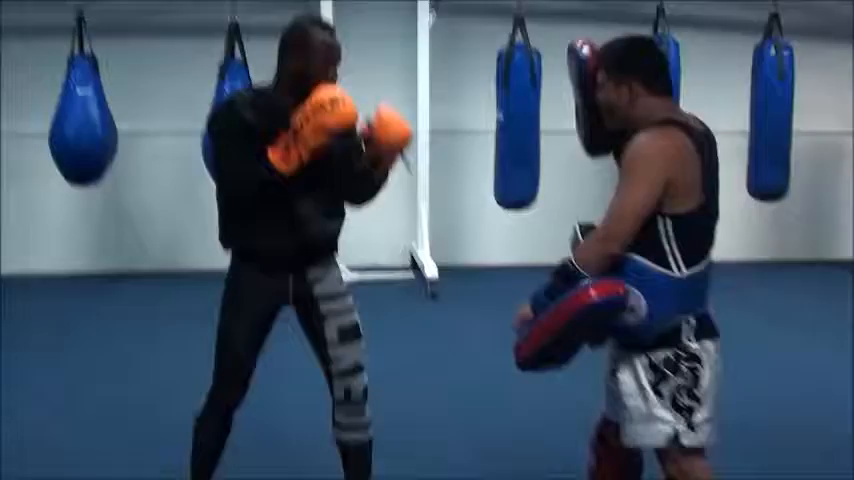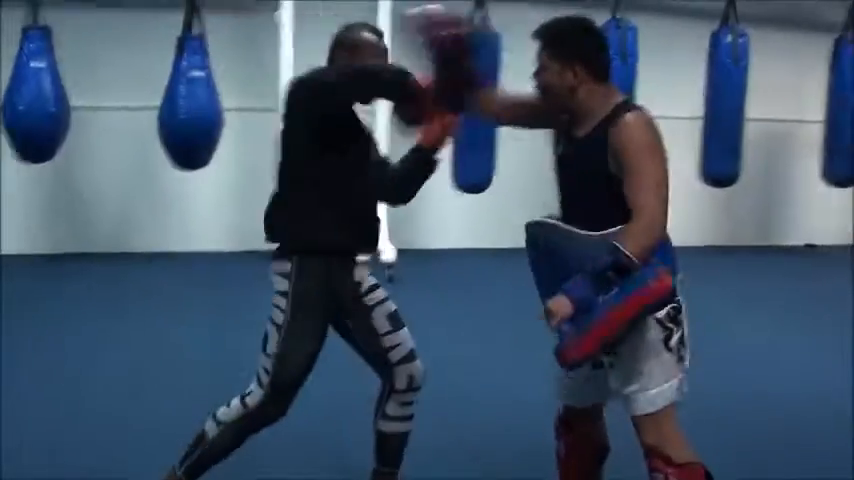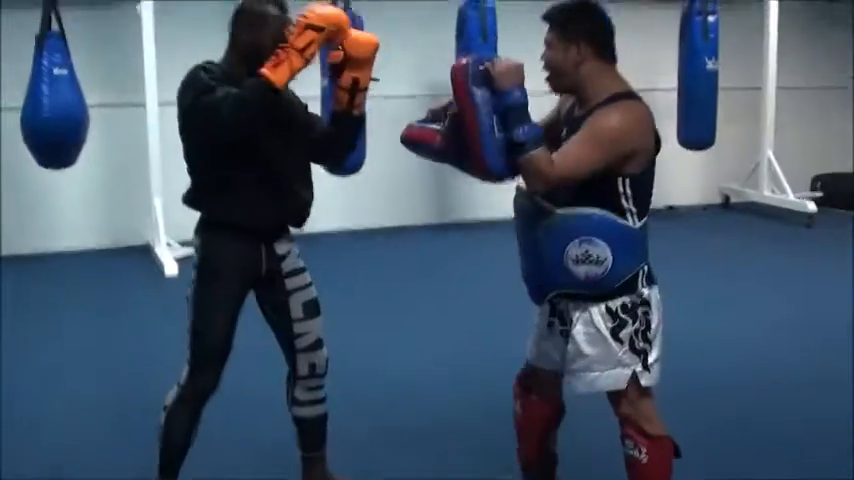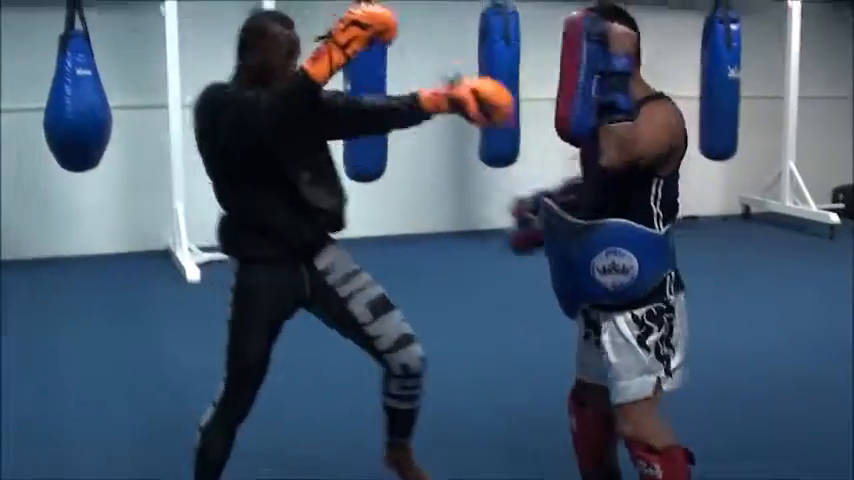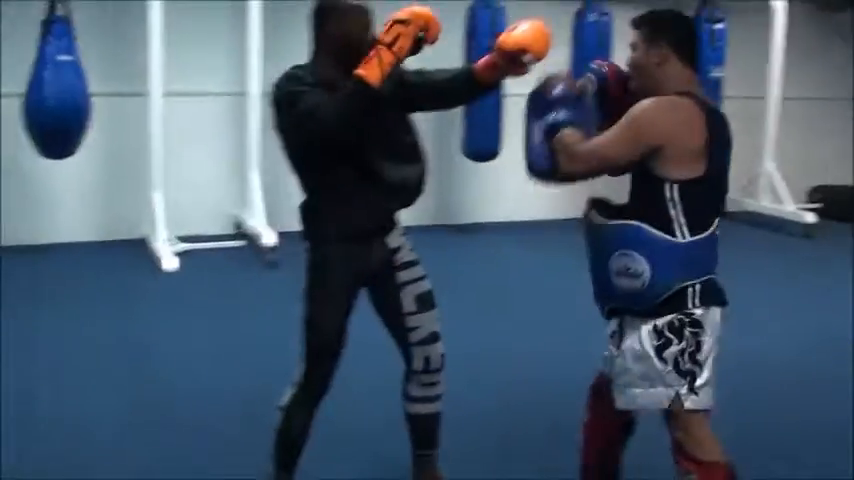
dt=0.5s
person 1, frame 1
right shoulder: (238, 112)
left elbow: (356, 192)
right elbow: (235, 191)
left wrist: (380, 161)
left hip: (316, 267)
right hip: (255, 269)
left knee: (351, 385)
right knee: (226, 391)
person 1, frame 2
left shoulder: (347, 127)
right shoulder: (316, 93)
left elbow: (396, 188)
right elbow: (379, 77)
left wrist: (433, 134)
left hip: (343, 269)
right hip: (305, 269)
left knee: (405, 373)
right knee: (270, 397)
person 1, frame 3
left shoulder: (278, 93)
right shoulder: (205, 82)
left elbow: (334, 153)
right elbow: (228, 124)
left wrist: (350, 87)
right wrist: (289, 60)
left hip: (277, 245)
right hip: (224, 244)
left knee: (311, 360)
right knee: (202, 375)
person 1, frame 4
left shoulder: (304, 102)
right shoulder: (218, 106)
left elbow: (377, 112)
right elbow: (264, 121)
left wrist: (448, 97)
right wrist: (334, 53)
left hip: (321, 258)
right hip: (264, 273)
left knee: (406, 358)
right knee: (237, 396)
person 1, frame 5
left shoulder: (382, 79)
right shoulder: (296, 88)
left elbow: (449, 87)
right elbow: (330, 127)
left wrist: (500, 61)
right wrist: (381, 58)
left hip: (385, 237)
right hip: (335, 246)
left knee: (425, 353)
right knee: (317, 373)
person 2, frame 1
left shoulder: (654, 145)
right shoulder: (688, 131)
left elbow: (608, 242)
left wrist: (543, 300)
left hip: (668, 337)
right knee: (612, 440)
person 2, frame 2
left shoulder: (631, 127)
right shoulder: (566, 116)
left elbow: (648, 227)
right elbow: (489, 105)
left knee: (656, 433)
right knee: (577, 421)
person 2, frame 3
left shoulder: (624, 117)
right shoulder: (579, 104)
left elbow: (545, 173)
right elbow: (531, 148)
left wrist: (511, 97)
right wrist: (497, 109)
left hip: (615, 291)
right hip: (569, 284)
left knee: (632, 404)
right knee: (535, 383)
person 2, frame 4
left shoulder: (660, 114)
right shoulder: (606, 104)
left elbow: (618, 156)
left wrist: (614, 71)
right wrist: (545, 203)
left hip: (641, 296)
right hip: (602, 291)
left knee: (636, 418)
right knee: (588, 399)
person 2, frame 5
left shoulder: (661, 113)
right shoulder: (701, 117)
left elbow: (575, 161)
right elbow: (631, 161)
left wrist: (559, 103)
right wrist: (611, 97)
left hip: (677, 302)
right hip: (650, 295)
left knee: (686, 422)
right knee: (608, 394)
